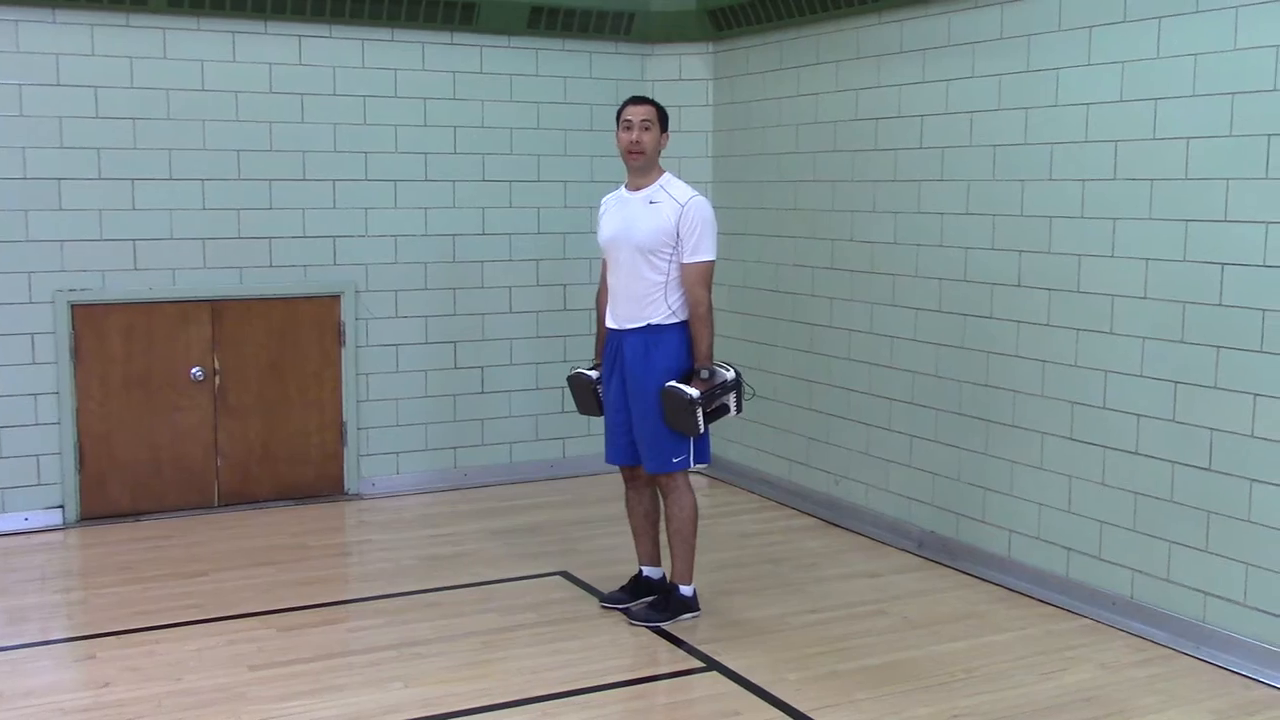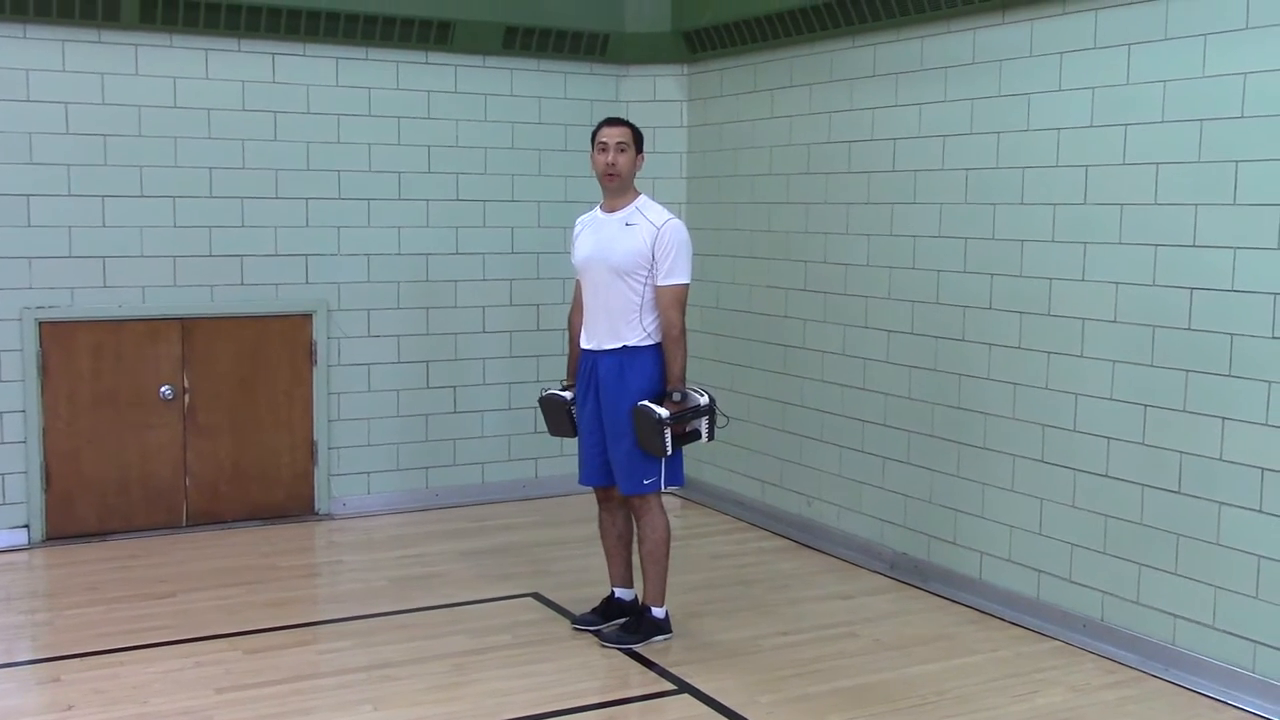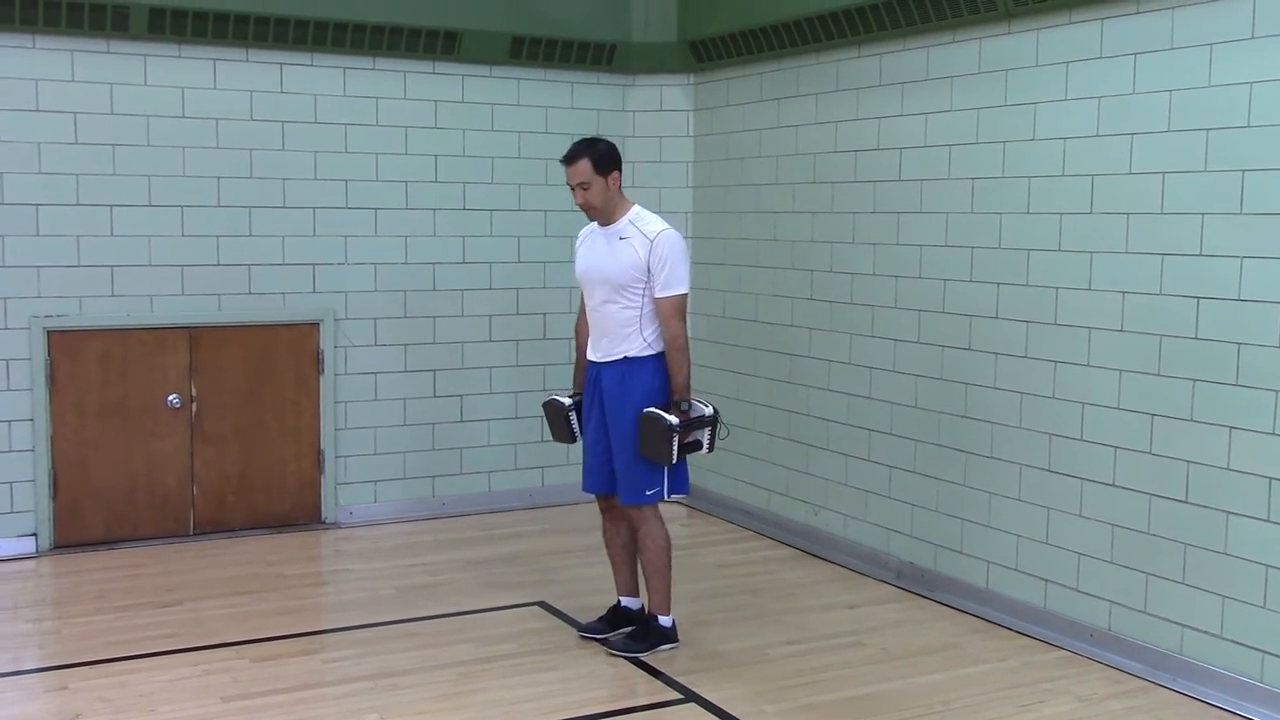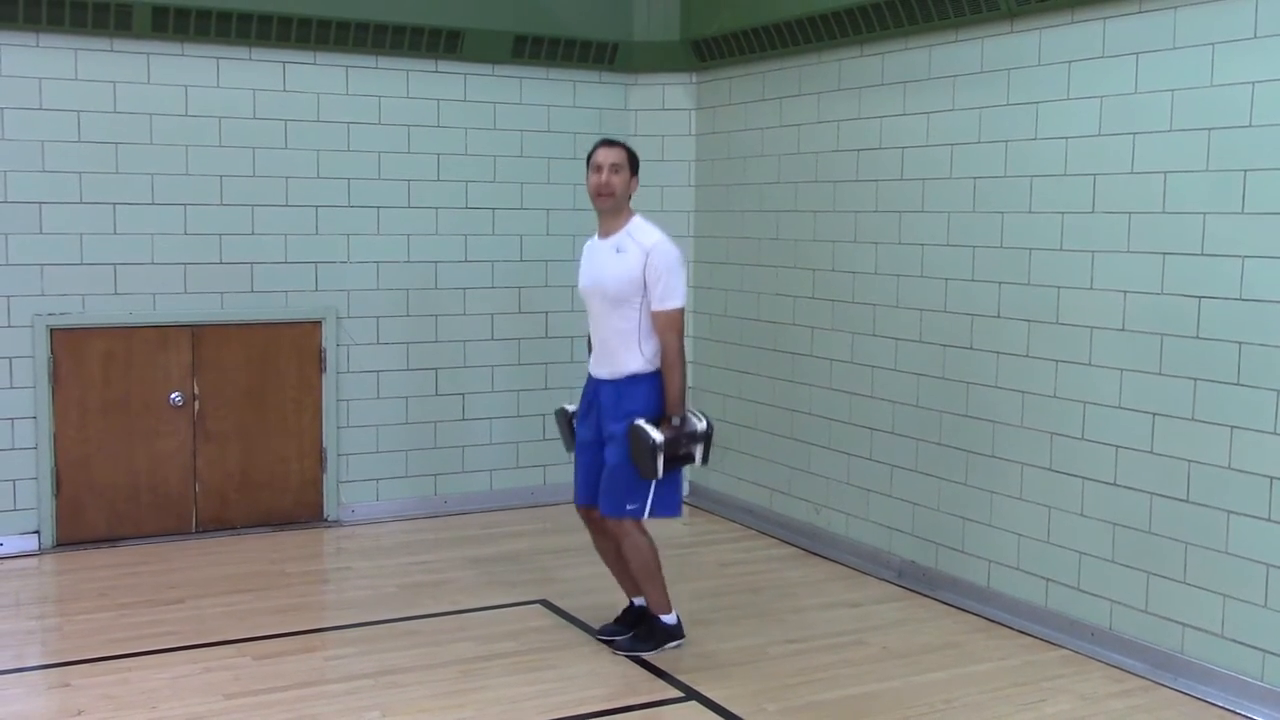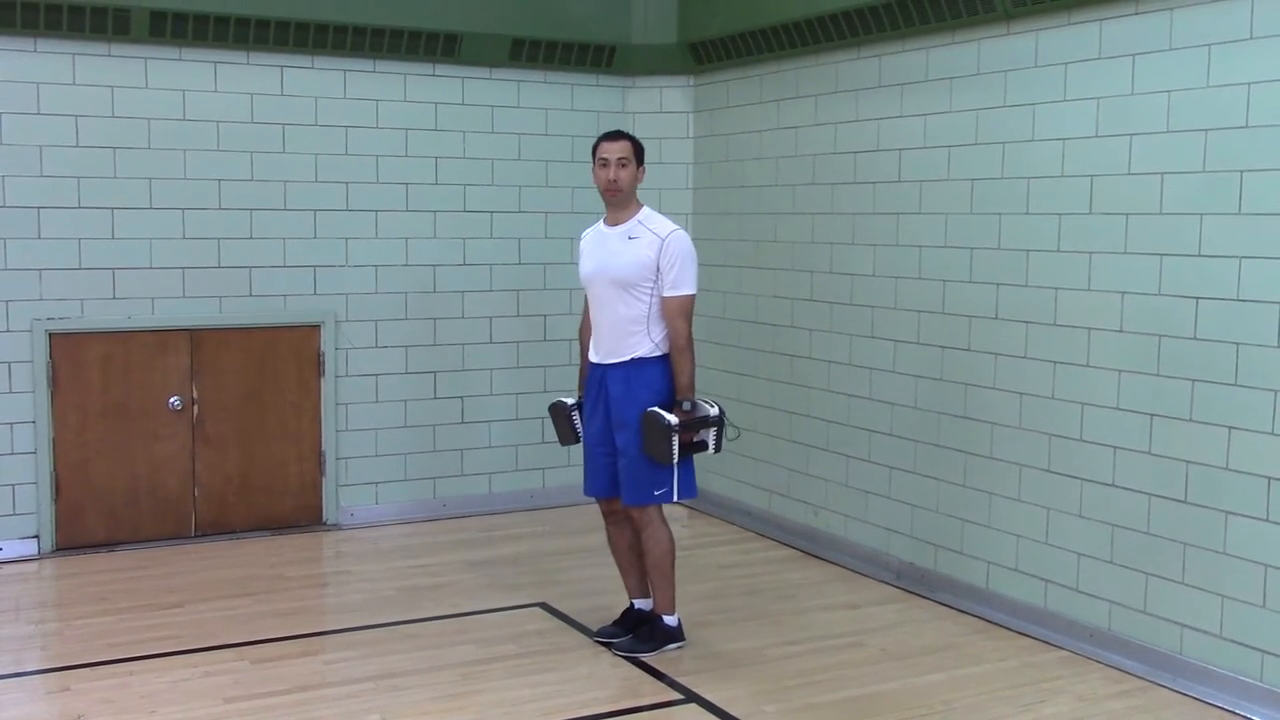
dt=1s
person 1, frame 1
left shoulder: (687, 204)
right shoulder: (609, 205)
left elbow: (698, 296)
left wrist: (702, 370)
right wrist: (600, 354)
left hip: (663, 347)
right hip: (620, 346)
left knee: (669, 473)
right knee: (633, 470)
left ankle: (682, 590)
right ankle: (648, 574)
person 1, frame 2
left shoulder: (662, 227)
right shoulder: (584, 227)
left elbow: (672, 320)
left wrist: (674, 393)
right wrist: (572, 376)
left hip: (637, 368)
right hip: (593, 368)
left knee: (642, 495)
right knee: (606, 492)
left ankle: (654, 612)
right ankle: (621, 597)
person 1, frame 3
left shoulder: (658, 238)
right shoulder: (586, 238)
left elbow: (674, 328)
left wrist: (681, 403)
right wrist: (579, 385)
left hip: (641, 379)
right hip: (601, 379)
left knee: (640, 506)
right knee: (609, 502)
left ankle: (661, 622)
right ankle: (628, 605)
person 1, frame 4
left shoulder: (654, 249)
right shoulder: (591, 248)
left elbow: (671, 341)
left wrist: (674, 418)
left hip: (637, 394)
right hip: (598, 390)
left knee: (621, 518)
right knee: (592, 512)
left ankle: (665, 620)
right ankle: (638, 605)
person 1, frame 5
left shoulder: (666, 238)
right shoulder: (589, 239)
left elbow: (680, 330)
left wrist: (684, 403)
right wrist: (583, 388)
left hip: (645, 380)
right hip: (601, 381)
left knee: (643, 508)
right knee: (611, 505)
left ankle: (667, 622)
right ankle: (640, 608)
